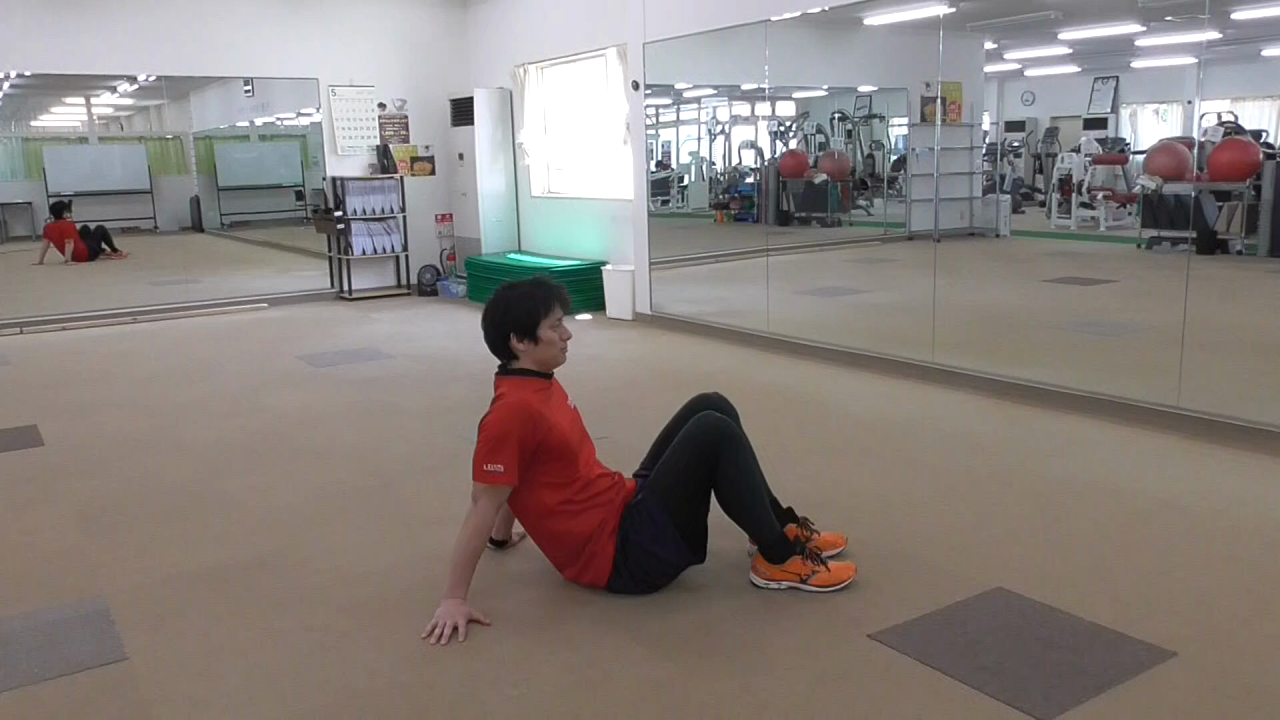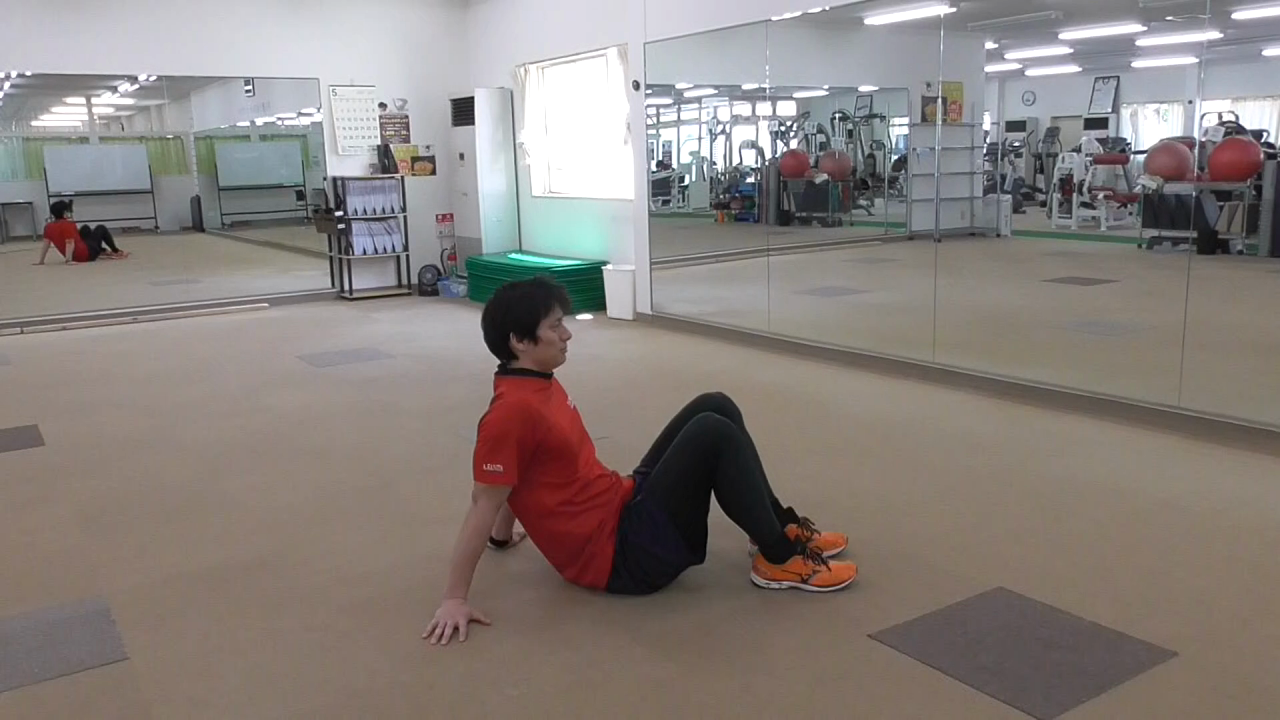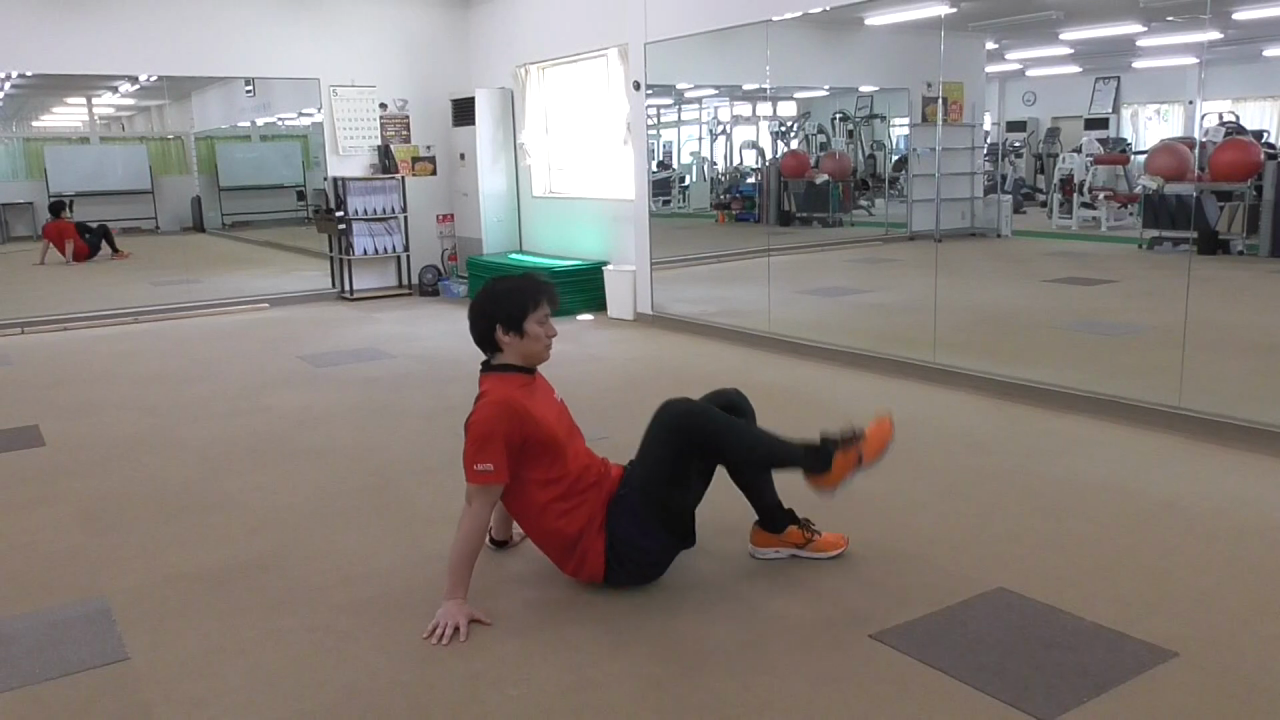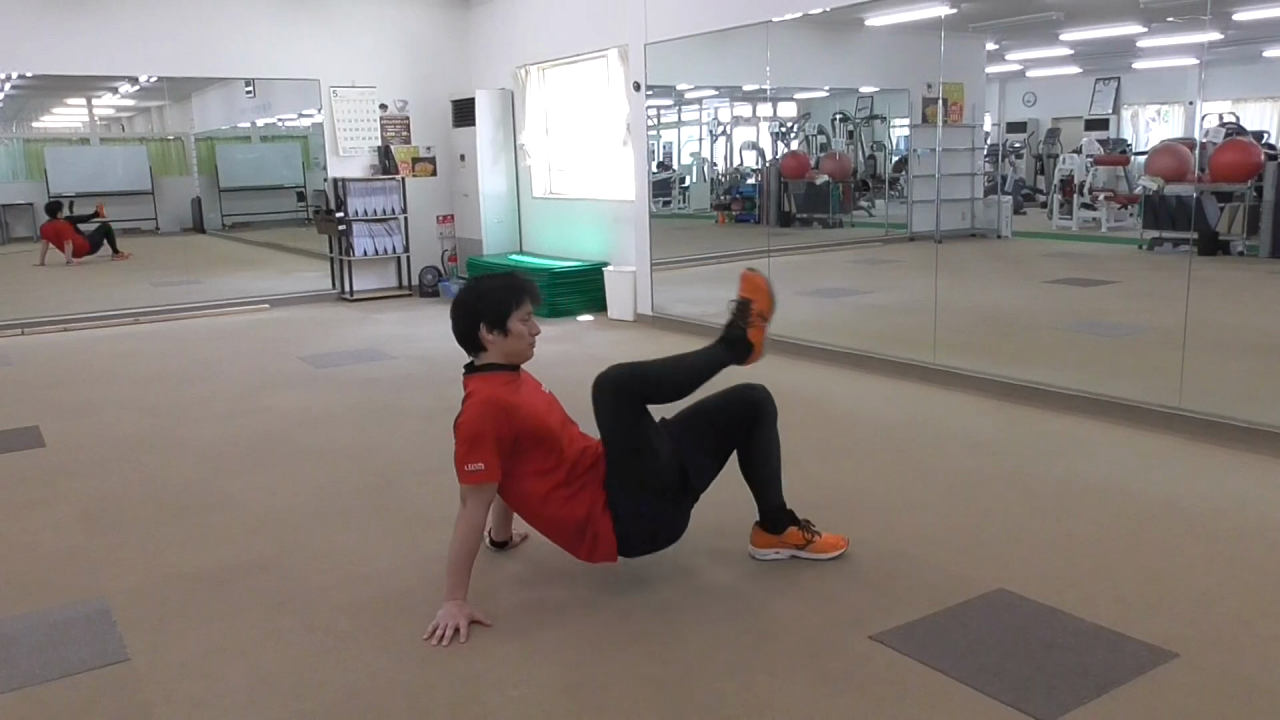
dt=0.3s
person 1, frame 1
left shoulder: (540, 384)
right shoulder: (514, 411)
left elbow: (522, 481)
right elbow: (484, 503)
left wrist: (503, 534)
right wrist: (454, 599)
left hip: (627, 508)
right hip: (625, 554)
left knee: (711, 408)
right knee: (714, 433)
left ankle: (778, 526)
right ankle: (779, 559)
person 1, frame 2
left shoulder: (540, 384)
right shoulder: (514, 410)
left elbow: (520, 484)
right elbow: (484, 502)
left wrist: (502, 533)
right wrist: (454, 598)
left hip: (623, 506)
right hip: (623, 553)
left knee: (716, 409)
right knee: (712, 434)
left ankle: (778, 525)
right ankle: (780, 559)
person 1, frame 3
left shoulder: (526, 381)
right shoulder: (499, 407)
left elbow: (519, 476)
right elbow: (477, 503)
left wrist: (503, 534)
right wrist: (455, 600)
left hip: (619, 498)
right hip: (616, 546)
left knee: (729, 404)
right knee: (679, 416)
left ankle: (775, 528)
right ankle: (816, 459)
person 1, frame 4
left shoulder: (510, 379)
right shoulder: (485, 407)
left elbow: (516, 470)
right elbow: (473, 503)
left wrist: (502, 537)
right wrist: (455, 600)
left hip: (626, 483)
right hip: (626, 514)
left knee: (753, 402)
right knee: (615, 383)
left ankle: (776, 529)
right ankle: (735, 346)
